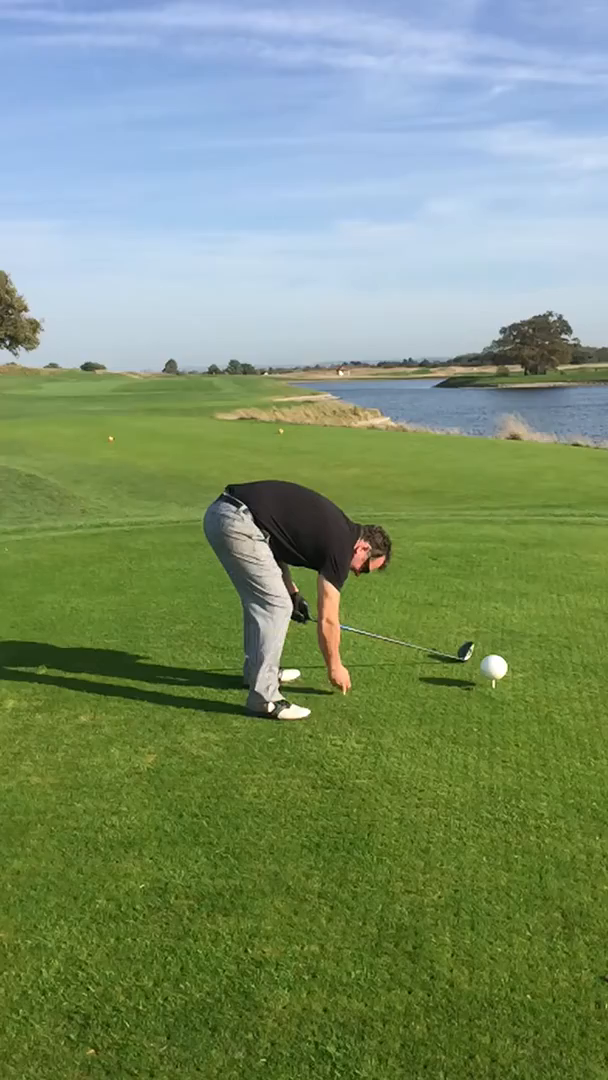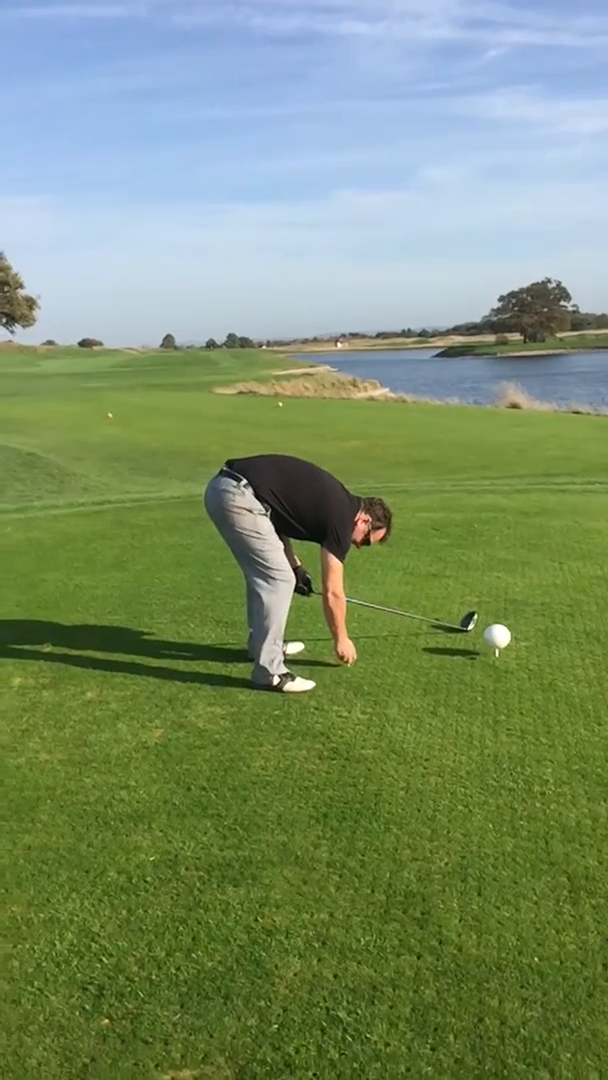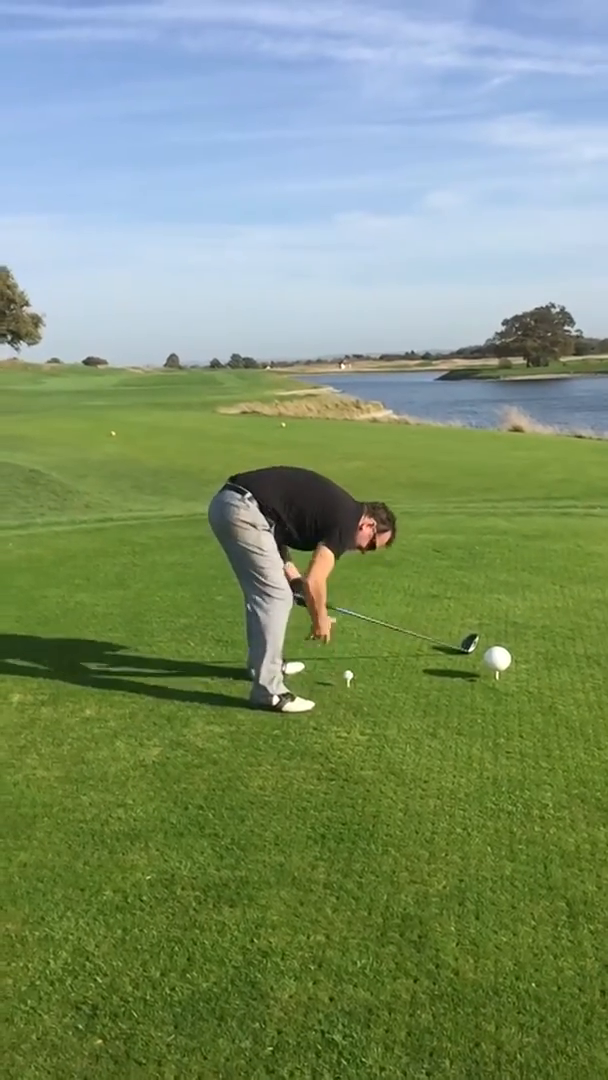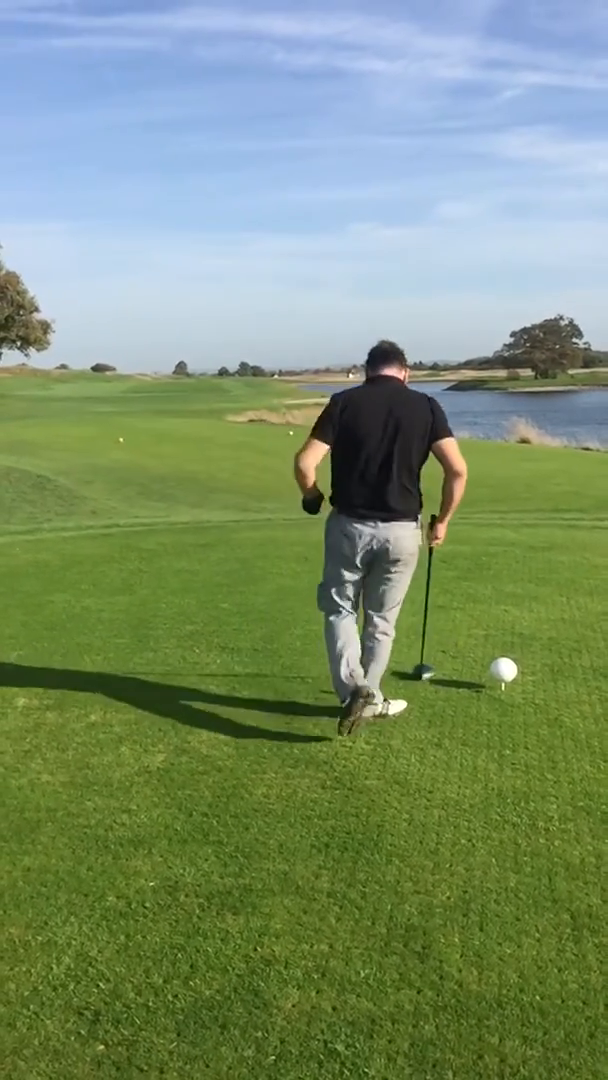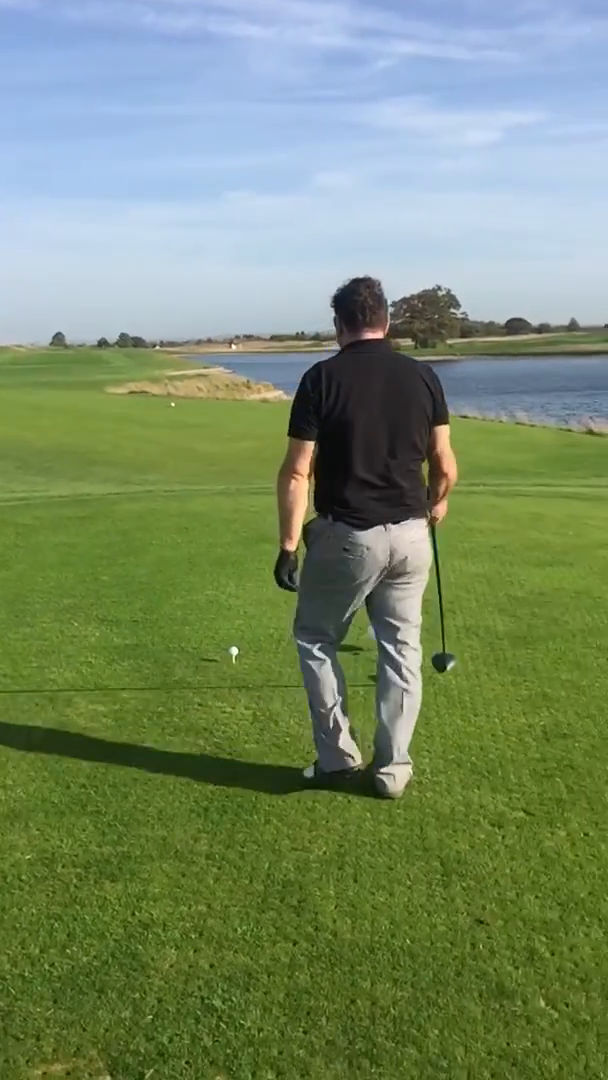
dt=1s
person 1, frame 1
left shoulder: (335, 528)
right shoulder: (340, 545)
right elbow: (327, 620)
left wrist: (292, 592)
right wrist: (335, 667)
left hip: (220, 512)
right hip: (237, 522)
left knee: (260, 599)
right knee: (276, 606)
left ankle: (258, 670)
right ankle: (264, 698)
person 1, frame 2
left shoulder: (334, 501)
right shoulder: (340, 517)
right elbow: (333, 592)
left wrist: (295, 566)
right wrist: (342, 639)
left hip: (221, 487)
right hip: (238, 497)
left knee: (263, 572)
right knee: (279, 580)
left ankle: (262, 643)
right ankle: (269, 671)
person 1, frame 3
left shoulder: (334, 505)
right shoulder: (345, 518)
right elbow: (315, 586)
left wrist: (293, 578)
right wrist: (320, 621)
left hip: (226, 502)
right hip: (243, 510)
left knee: (263, 591)
right knee: (275, 598)
left ankle: (263, 664)
right ankle: (267, 690)
person 1, frame 4
left shoulder: (344, 402)
right shoulder: (425, 406)
left elbow: (304, 463)
right elbow: (457, 470)
left wrist: (311, 496)
right wrist: (442, 520)
left hip: (350, 526)
right hip: (400, 530)
left knee: (338, 610)
right knee: (380, 621)
left ankle: (351, 687)
right ankle: (370, 696)
person 1, frame 5
left shoulder: (323, 378)
right shoulder: (422, 377)
left elbow: (296, 471)
right elbow: (442, 464)
left wrist: (288, 546)
right wrist: (437, 504)
left hip: (346, 536)
right hip: (410, 533)
left knee: (316, 639)
right knee: (402, 654)
left ankle: (338, 753)
right ankle: (392, 767)
